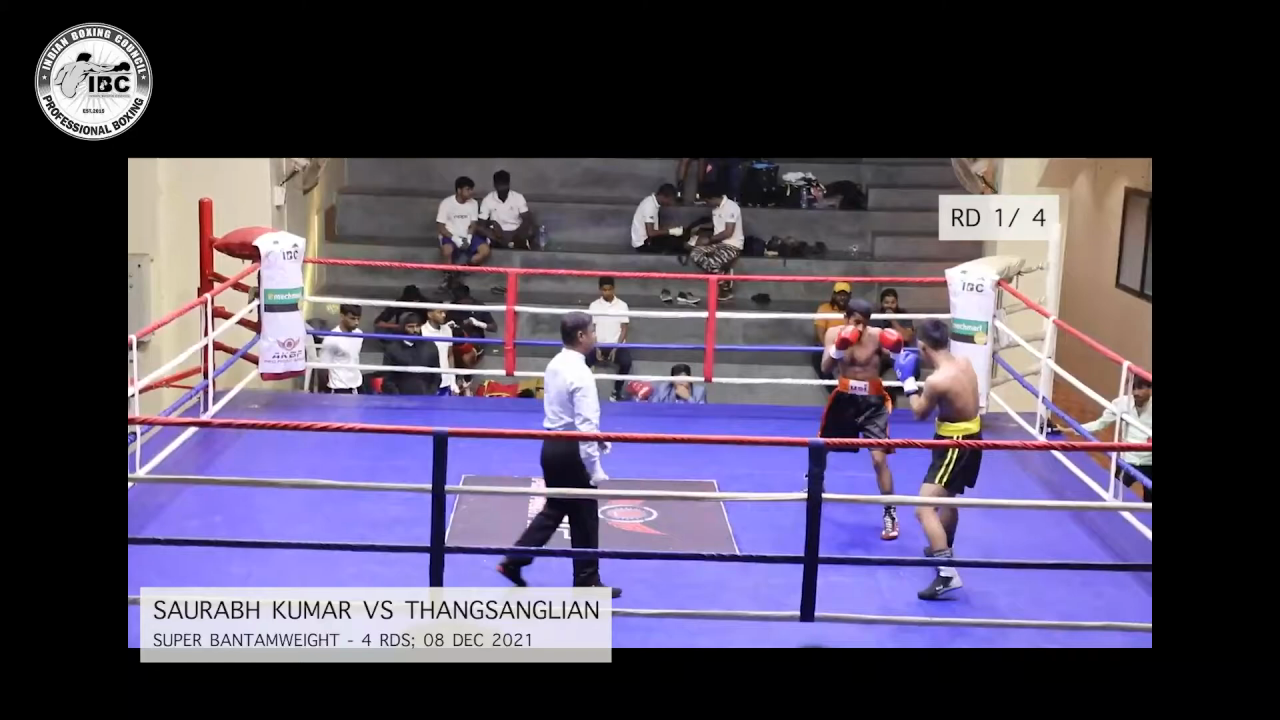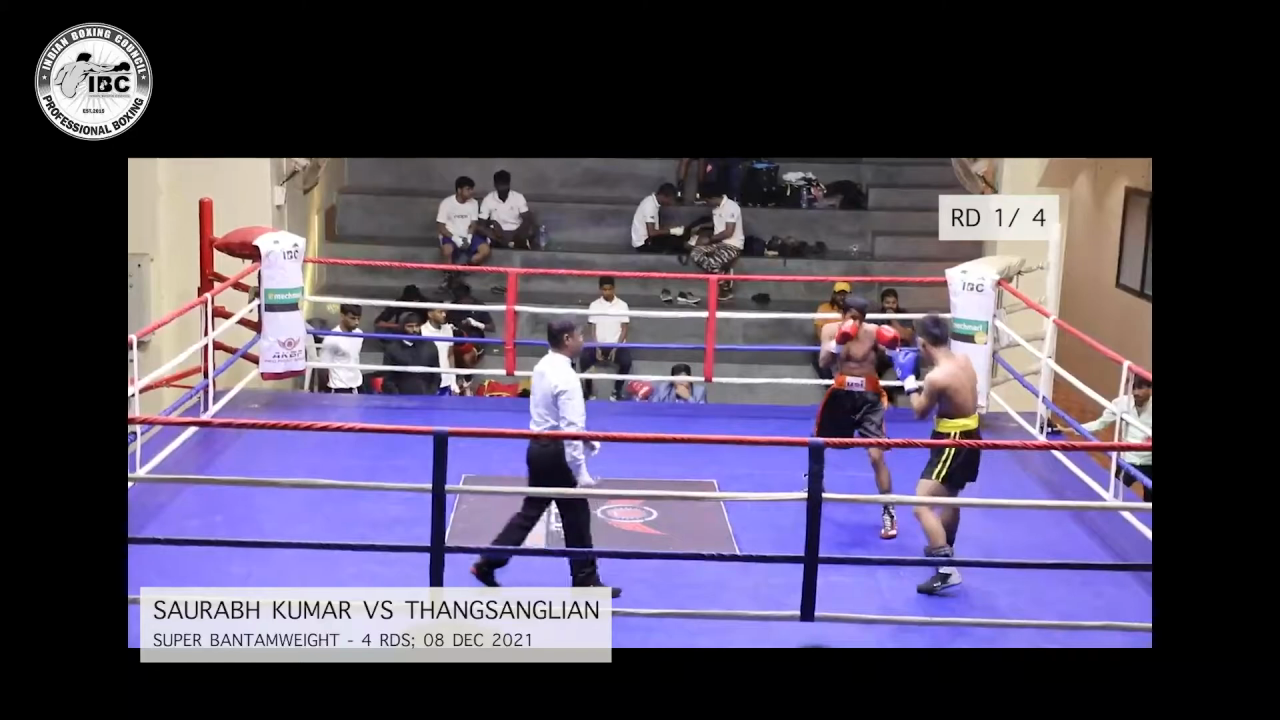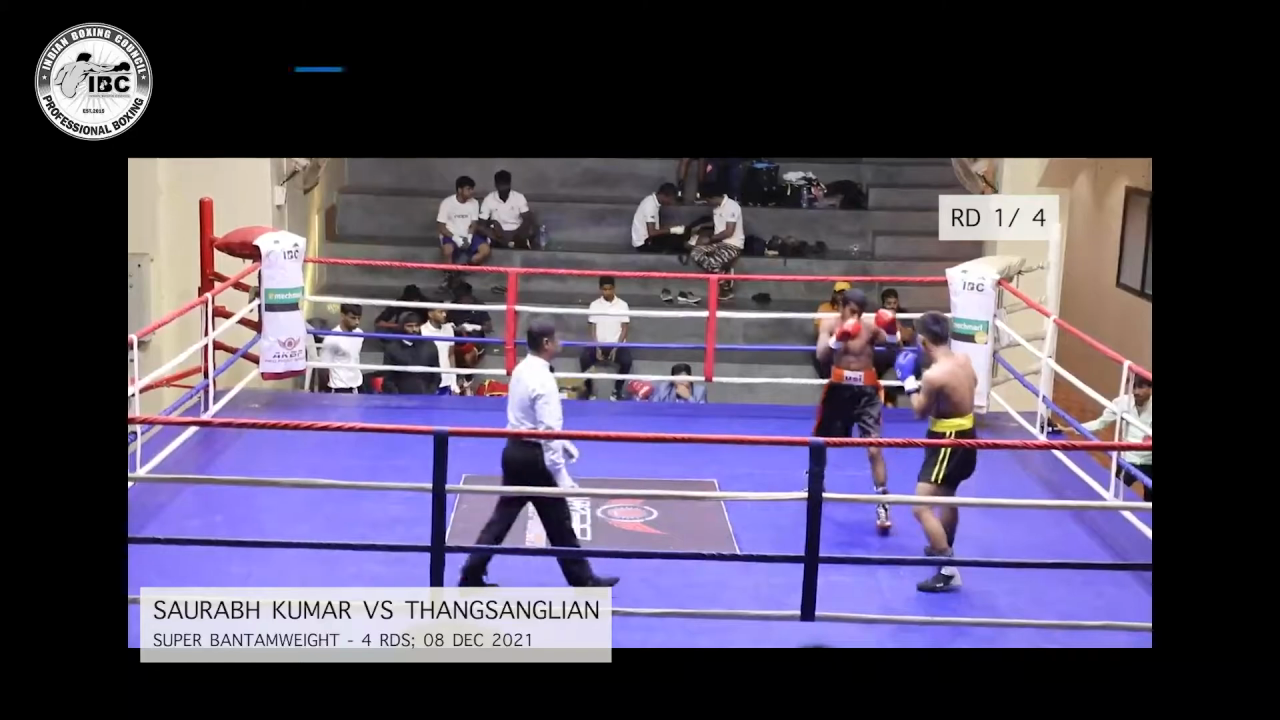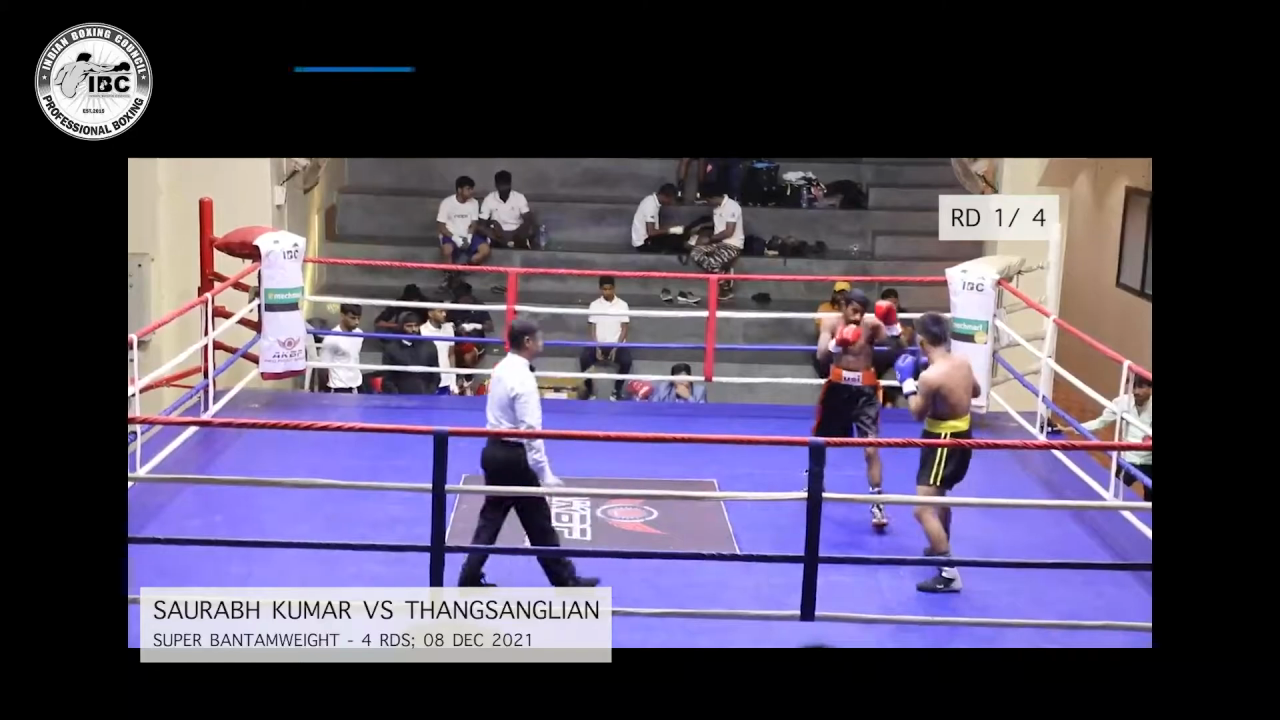
dt=0.1s
person 1, frame 1
left shoulder: (937, 381)
right shoulder: (964, 363)
left elbow: (920, 413)
left wrist: (907, 379)
left hip: (954, 445)
right hip: (970, 439)
left knee: (924, 509)
right knee: (946, 498)
left ankle: (947, 573)
right ankle: (943, 549)
person 1, frame 2
left shoulder: (937, 377)
right shoulder: (963, 360)
left elbow: (920, 411)
left wrist: (908, 377)
left hip: (952, 442)
right hip: (968, 435)
left knee: (921, 505)
right knee: (948, 497)
left ankle: (946, 570)
right ankle: (944, 549)
person 1, frame 3
left shoulder: (933, 375)
right shoulder: (964, 360)
left elbow: (921, 412)
left wrist: (908, 378)
left hip: (947, 440)
right hip: (965, 435)
left knee: (922, 508)
right knee: (946, 497)
left ankle: (948, 572)
right ankle: (943, 548)
person 1, frame 4
left shoulder: (929, 376)
right shoulder: (962, 362)
left elbow: (918, 414)
right elbow: (975, 391)
left wrist: (907, 381)
left hip: (943, 441)
right hip: (960, 436)
left knee: (923, 510)
right knee: (938, 498)
left ankle: (949, 574)
right ankle: (940, 547)
person 2, frame 1
left shoulder: (556, 365)
right shoulder: (580, 374)
right elbow: (585, 425)
left wrist: (597, 437)
right wrist: (595, 468)
left hip: (552, 446)
right hip: (570, 450)
left knee: (554, 509)
right knee: (584, 519)
left ankle: (513, 562)
right ankle: (588, 584)
person 2, frame 2
left shoulder: (543, 367)
right shoulder: (565, 376)
right elbow: (571, 428)
left wrist: (585, 437)
right wrist: (581, 472)
left hip: (538, 447)
right hip: (555, 452)
left knee: (530, 511)
right knee: (577, 517)
left ankle: (487, 564)
right ankle: (586, 582)
person 2, frame 3
left shoulder: (521, 370)
right shoulder: (543, 380)
right elbow: (548, 431)
left wrist: (563, 444)
right wrist: (560, 475)
left hip: (513, 451)
right hip: (532, 456)
left knee: (505, 513)
right knee: (559, 520)
left ankle: (471, 575)
right ankle: (583, 580)
person 2, frame 4
left shoulder: (500, 370)
right shoulder: (522, 378)
right elbow: (529, 429)
right wrist: (544, 473)
left hip: (494, 451)
right hip: (513, 456)
left knee: (491, 517)
right knee: (538, 520)
left ankle: (470, 577)
right ankle: (565, 580)
person 3, frame 1
left shoulder: (877, 336)
right shoulder: (834, 334)
right elbow: (825, 368)
left wrist: (897, 351)
right wrist: (838, 348)
left hip: (873, 400)
right hip: (844, 397)
left knee: (879, 458)
right knee: (818, 447)
left ankle: (890, 514)
right ankle: (816, 487)
person 3, frame 2
left shoulder: (873, 332)
right shoulder: (830, 330)
right elbow: (823, 364)
left wrist: (893, 348)
right wrist: (838, 342)
left hip: (869, 397)
right hip: (841, 394)
left knee: (876, 456)
left ankle: (888, 512)
person 3, frame 3
left shoulder: (871, 326)
right shoulder: (829, 324)
right elbow: (821, 356)
left wrist: (892, 332)
right wrist: (837, 339)
left hip: (866, 391)
right hip: (838, 389)
left knee: (874, 450)
right knee: (818, 441)
left ankle: (882, 505)
person 3, frame 4
left shoulder: (872, 324)
right shoulder: (831, 324)
right elbow: (821, 356)
left wrist: (891, 324)
right wrist: (837, 344)
left hip: (865, 391)
right hip: (837, 388)
left knee: (871, 450)
right knee: (818, 440)
left ankle: (877, 504)
